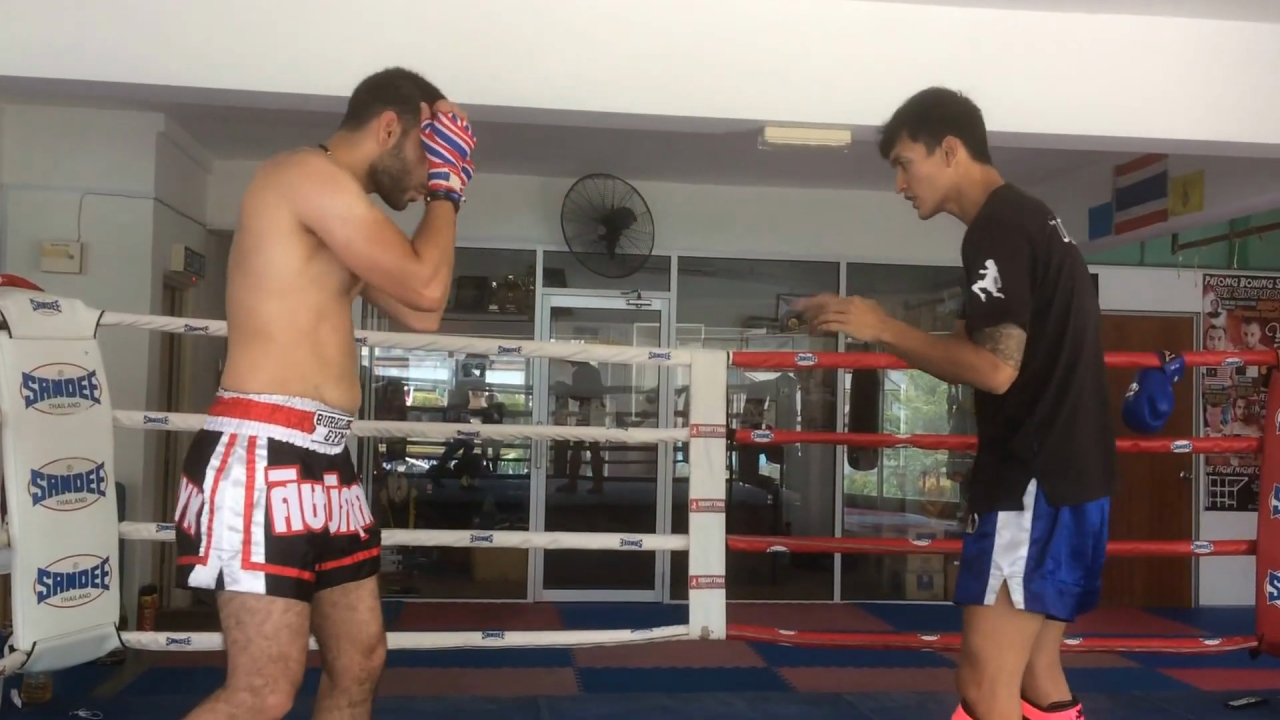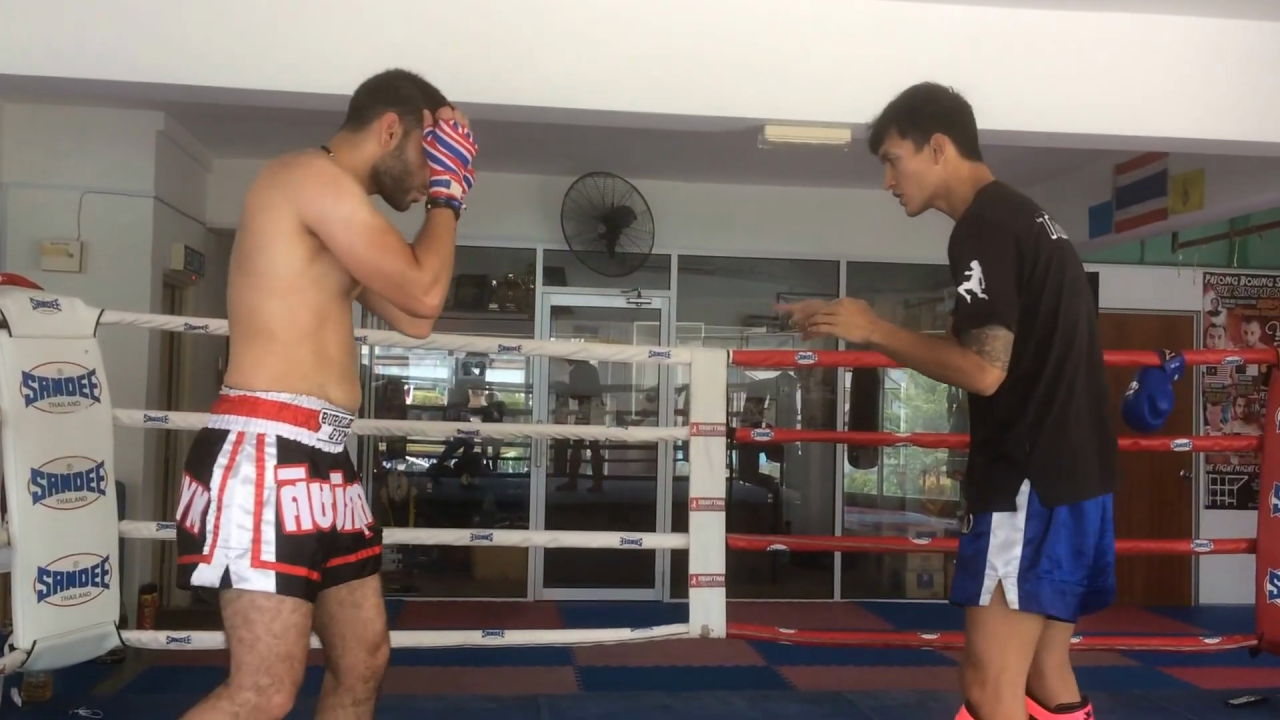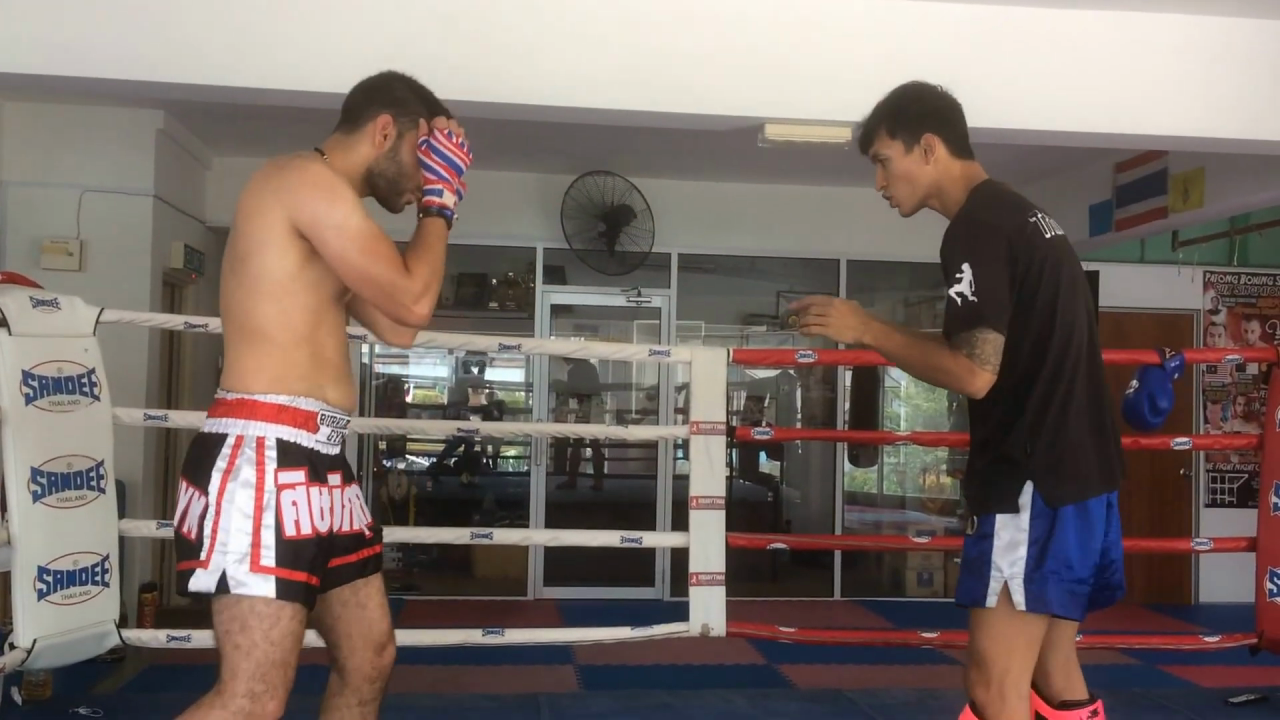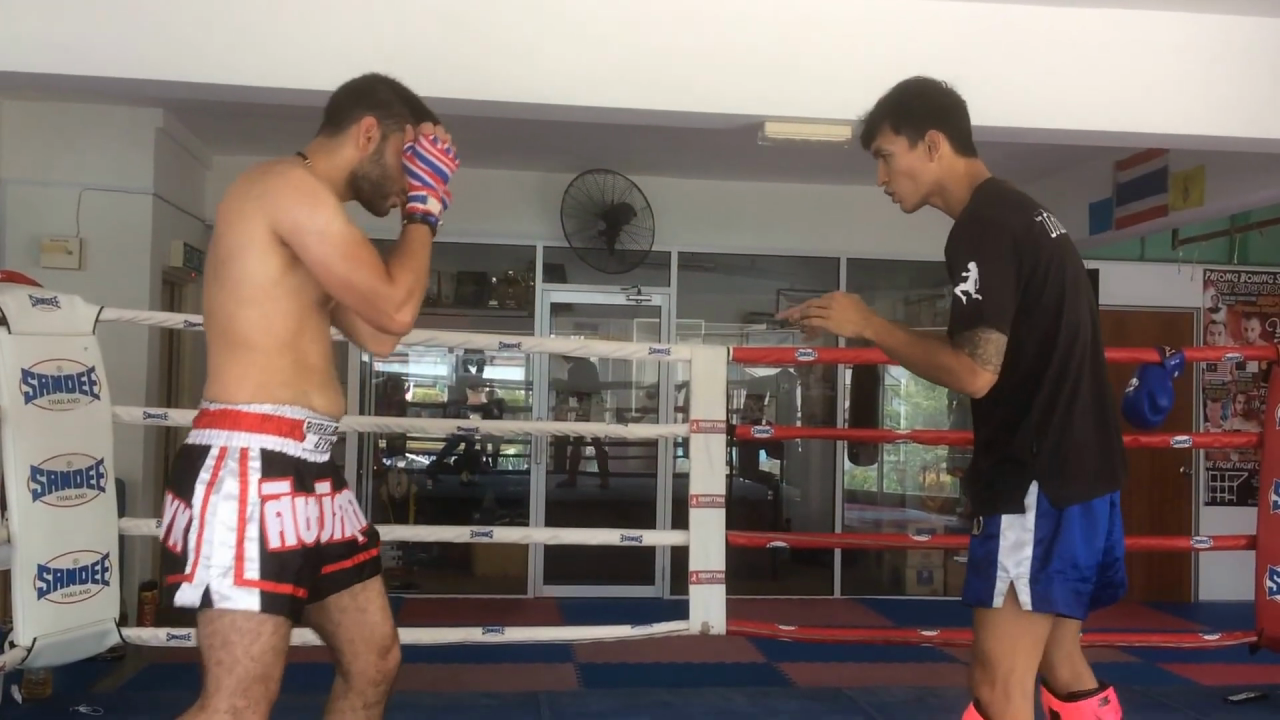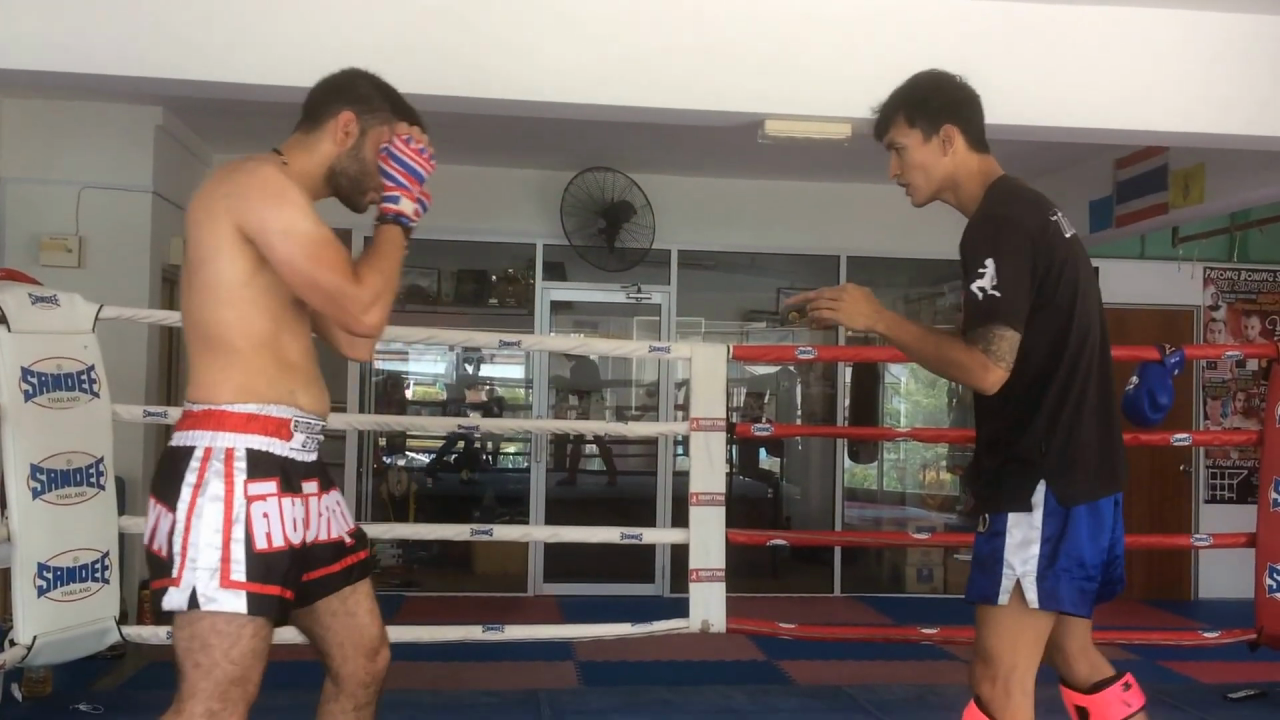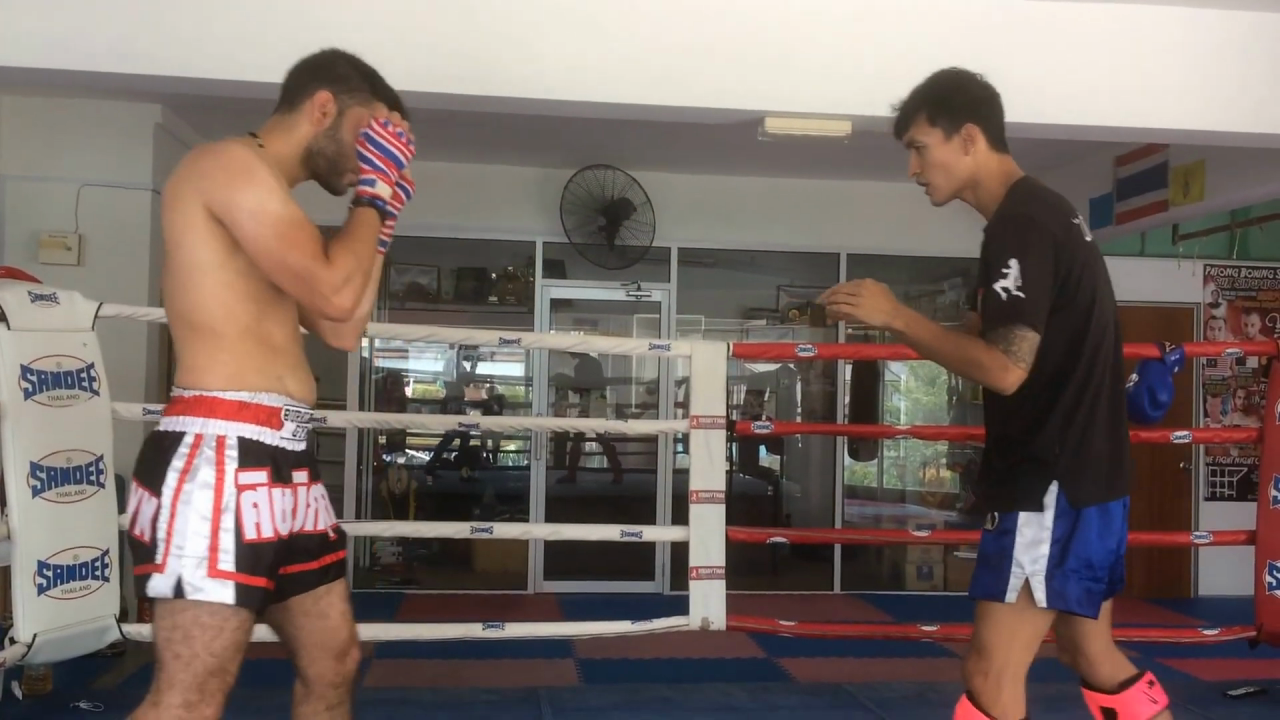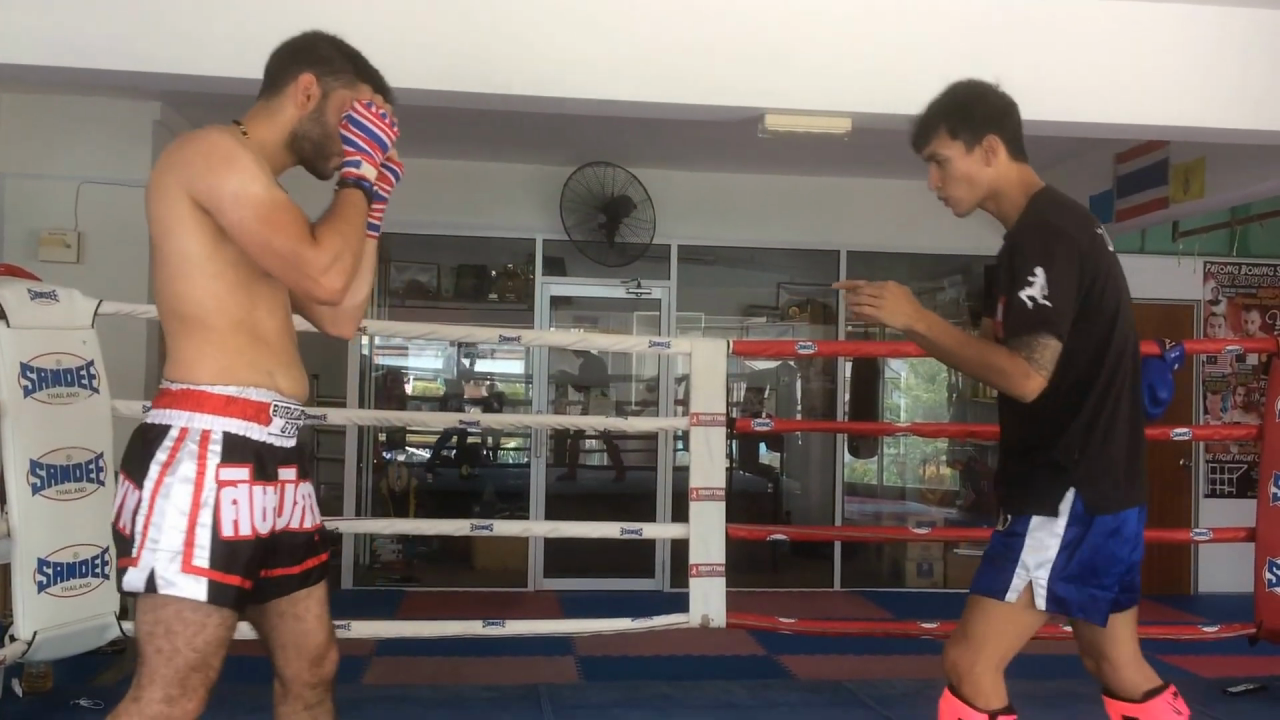
dt=0.1s
person 1, frame 1
left shoulder: (333, 209)
right shoulder: (310, 173)
left elbow: (421, 315)
right elbow: (424, 287)
left wrist: (442, 189)
right wrist: (445, 184)
left hip: (318, 458)
right hip: (261, 453)
left knee: (359, 663)
person 1, frame 2
left shoulder: (332, 209)
right shoulder: (314, 176)
left elbow: (414, 321)
right elbow: (424, 293)
left wrist: (443, 194)
right wrist: (446, 190)
left hip: (320, 456)
right hip: (266, 452)
left knee: (363, 661)
person 1, frame 3
left shoulder: (318, 211)
right shoulder: (309, 179)
left elbow: (395, 328)
right elbow: (411, 302)
left wrist: (435, 202)
right wrist: (441, 199)
left hip: (315, 464)
right hip: (261, 458)
left knee: (369, 658)
person 1, frame 4
left shoulder: (302, 215)
right shoulder: (289, 185)
left elbow: (378, 338)
right elbow: (394, 309)
left wrist: (420, 209)
right wrist: (426, 206)
left hip: (303, 471)
right hip: (247, 467)
left knee: (374, 661)
person 1, frame 5
left shoulder: (286, 216)
right shoulder: (259, 182)
left elbow: (356, 344)
right elbow: (360, 310)
left wrist: (398, 228)
right wrist: (396, 206)
left hip: (293, 472)
right hip: (233, 468)
left knee: (363, 663)
person 1, frame 6
left shoulder: (266, 202)
right shoulder: (230, 163)
left elbow: (343, 331)
right elbow: (334, 294)
left wrist: (380, 217)
right wrist: (374, 191)
left hip: (280, 463)
right hip: (218, 457)
left knee: (333, 663)
person 1, frame 7
left shoulder: (265, 195)
right shoulder: (215, 151)
left elbow: (343, 315)
right elbow: (321, 272)
left wrist: (372, 198)
right wrist: (361, 170)
left hip: (272, 457)
right hip: (207, 450)
person 2, frame 1
left shoulder: (997, 231)
right shoulder: (1032, 222)
left elbow: (995, 369)
right elbow: (983, 355)
left wrist: (885, 329)
right wrist: (866, 323)
left hip: (1035, 482)
right hip: (1073, 479)
person 2, frame 2
left shoulder: (984, 229)
right shoulder: (1024, 219)
left elbow: (983, 370)
right elbow: (981, 354)
left wrist: (875, 330)
right wrist: (865, 326)
left hip: (1029, 483)
right hip: (1072, 478)
person 2, frame 3
left shoulder: (977, 230)
right shoulder: (1020, 217)
left elbow: (976, 372)
left wrist: (869, 331)
right wrist: (859, 328)
left hip: (1033, 482)
right hip: (1080, 476)
person 2, frame 4
left shoulder: (981, 228)
right shoulder: (1023, 215)
left elbow: (975, 371)
left wrist: (869, 325)
right wrist: (862, 326)
left hip: (1036, 483)
right hip: (1081, 475)
right knee: (1059, 663)
person 2, frame 5
left shoulder: (997, 226)
right shoulder: (1030, 214)
left elbow: (986, 368)
right elbow: (985, 350)
left wrist: (878, 319)
right wrist: (867, 318)
left hip: (1041, 479)
right hip: (1079, 474)
right knee: (1070, 654)
person 2, frame 6
left shoulder: (1019, 226)
right shoulder: (1044, 216)
left elbow: (1005, 368)
right elbow: (995, 347)
left wrist: (897, 317)
right wrist: (889, 315)
left hip: (1050, 482)
right hip: (1084, 475)
right knee: (1092, 655)
person 2, frame 7
left shoulder: (1045, 235)
right shoulder: (1047, 231)
left elbow: (1025, 375)
right elbow: (996, 356)
left wrist: (919, 319)
right wrist: (899, 316)
left hip: (1066, 488)
right hip: (1098, 484)
left knee: (970, 663)
right knee: (1120, 667)
